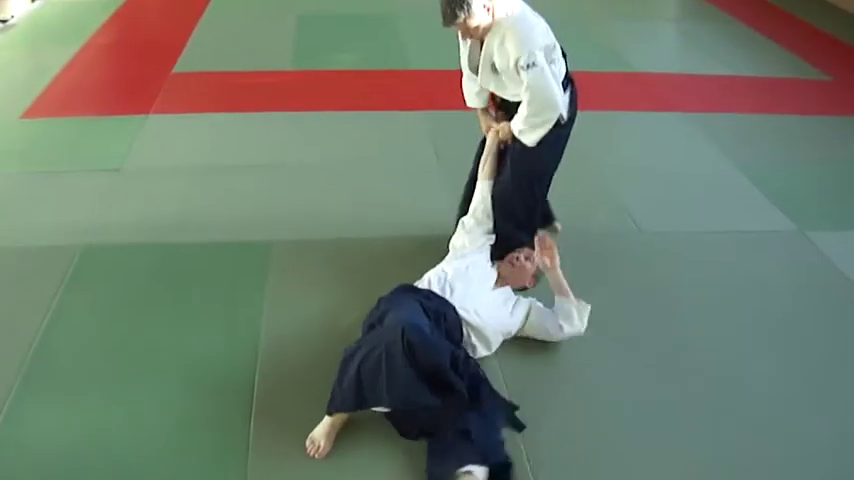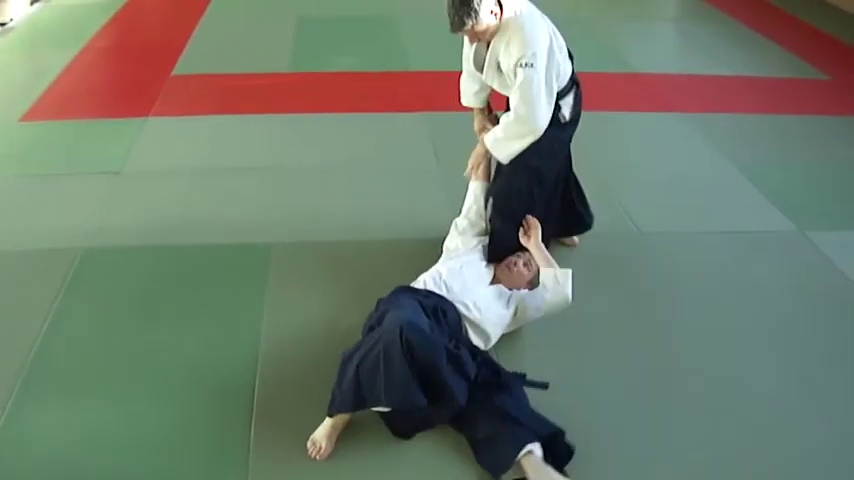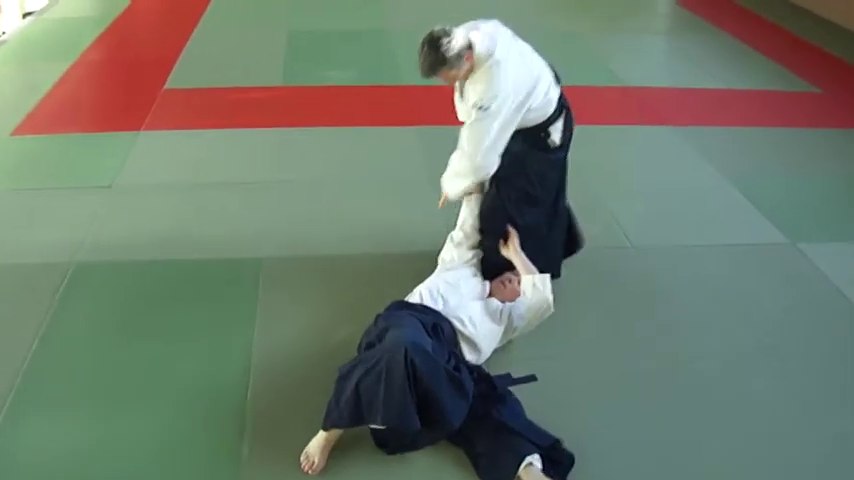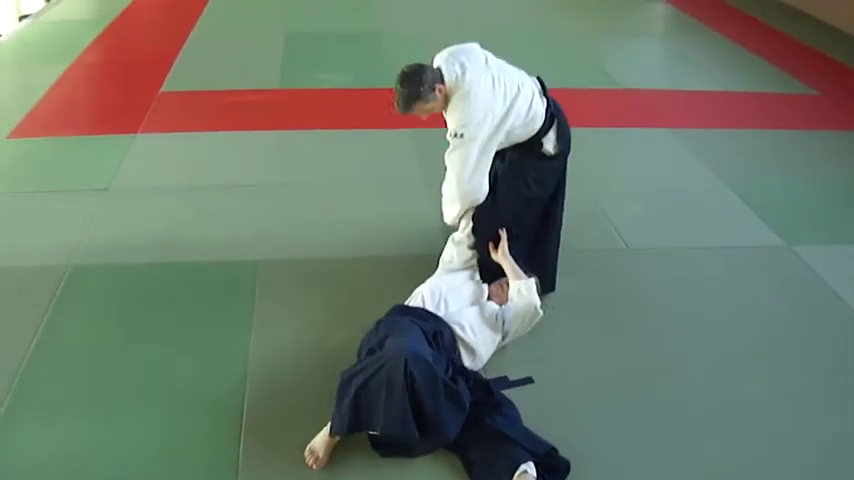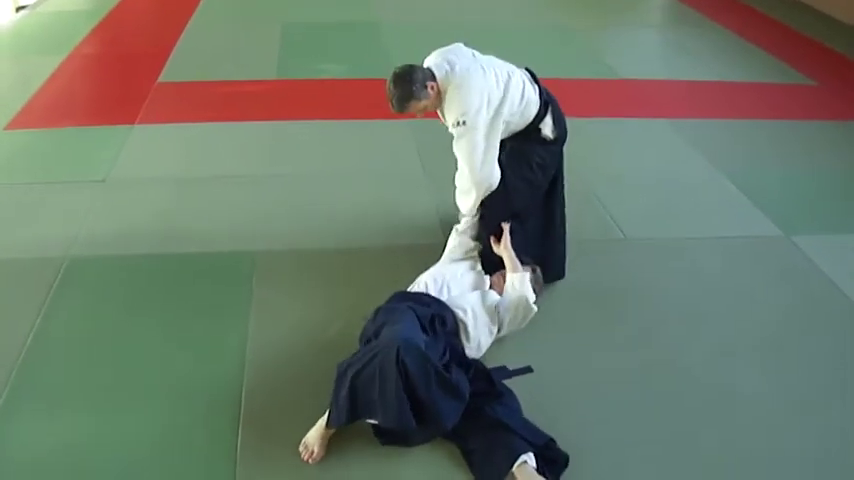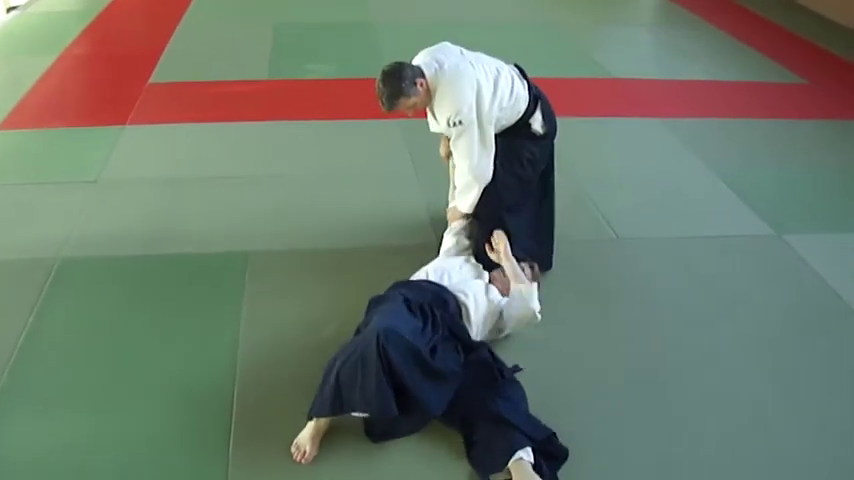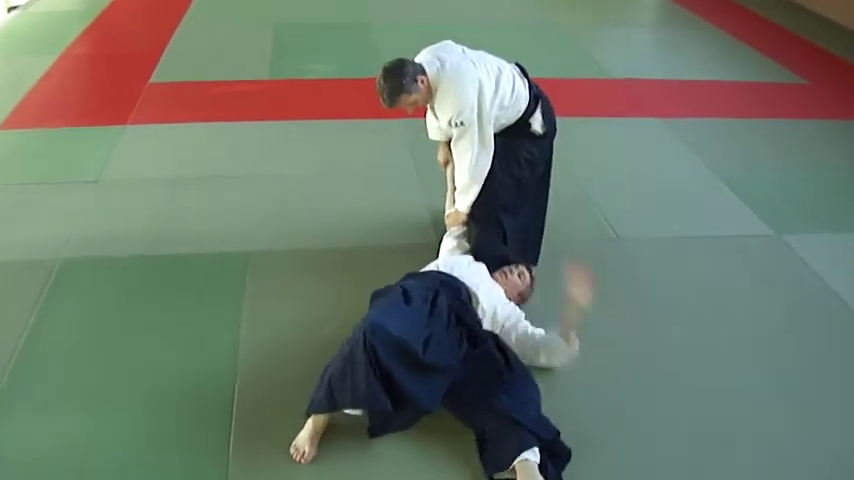
dt=0.2s
person 1, frame 1
left shoulder: (519, 309)
right shoulder: (474, 254)
left elbow: (571, 323)
right elbow: (482, 207)
left wrist: (553, 268)
right wrist: (493, 142)
left hip: (446, 348)
right hip: (417, 307)
left knee: (474, 407)
right knee: (407, 331)
right ankle: (336, 416)
person 1, frame 2
left shoulder: (515, 305)
right shoulder: (471, 256)
left elbow: (559, 292)
right elbow: (474, 212)
left wrist: (536, 245)
right wrist: (483, 156)
left hip: (451, 346)
right hip: (416, 306)
left knee: (496, 394)
right knee: (406, 330)
right ankle: (338, 418)
person 1, frame 3
left shoulder: (507, 317)
right shoulder: (465, 270)
left elbow: (542, 298)
right elbow: (468, 230)
left wrist: (516, 254)
left hip: (446, 362)
left knee: (490, 408)
right knee: (408, 349)
right ankle: (331, 432)
person 1, frame 4
left shoulder: (502, 321)
right shoulder: (461, 272)
left elbow: (531, 303)
left wrist: (505, 258)
left hip: (445, 363)
right hip: (410, 328)
left knee: (487, 415)
right knee: (409, 357)
right ankle: (333, 431)
person 1, frame 5
left shoulder: (503, 312)
right shoulder: (464, 263)
left elbow: (523, 295)
left wrist: (507, 250)
left hip: (448, 351)
left knee: (488, 402)
right knee: (403, 347)
right ankle: (329, 423)
person 1, frame 6
left shoulder: (502, 310)
right shoulder: (462, 261)
left elbow: (528, 308)
right elbow: (458, 223)
left wrist: (506, 255)
left hip: (449, 335)
left knee: (490, 387)
right knee: (386, 336)
right ankle: (320, 422)
person 1, frame 7
left shoulder: (507, 313)
right shoulder: (463, 261)
left elbow: (551, 352)
left wrist: (576, 308)
left hip: (460, 327)
left knee: (509, 380)
right knee: (377, 331)
right ankle: (318, 421)
person 2, frame 1
left shoulder: (522, 35)
left elbow: (546, 103)
left wrist: (514, 129)
right wrist: (483, 112)
left hip: (548, 110)
right hip: (513, 100)
left knee: (517, 185)
left ankle: (510, 255)
person 2, frame 2
left shoulder: (527, 38)
left elbow: (531, 116)
right elbow: (475, 65)
left wrist: (489, 144)
right wrist: (479, 111)
left hip: (553, 107)
right hip: (525, 97)
left knee: (517, 186)
right knee: (550, 168)
left ankle: (510, 258)
right ankle: (565, 227)
person 2, frame 3
left shoulder: (494, 82)
right shoulder: (465, 38)
left elbow: (476, 155)
right elbow: (464, 88)
left wrist: (450, 187)
right wrist: (468, 127)
left hip: (543, 130)
right hip: (516, 118)
left knee: (506, 205)
right knee: (539, 191)
left ankle: (504, 276)
right ankle: (556, 248)
person 2, frame 4
left shoulder: (469, 112)
right shoulder: (445, 60)
left elbow: (465, 181)
left wrist: (453, 214)
left hip: (540, 141)
right hip: (529, 117)
left knee: (500, 215)
person 2, frame 5
left shoulder: (465, 105)
right shoulder: (434, 64)
left elbow: (478, 171)
left wrist: (467, 208)
left hip: (538, 130)
right hip: (521, 109)
left knee: (504, 205)
person 2, frame 6
left shoulder: (457, 103)
right shoulder: (422, 64)
left elbow: (475, 164)
left wrist: (462, 206)
right wrist: (445, 137)
left hip: (529, 125)
right hip: (508, 109)
left knee: (496, 202)
left ankle: (500, 268)
person 2, frame 7
left shoulder: (458, 101)
right shoulder: (423, 63)
left elbow: (473, 158)
left wrist: (462, 209)
right wrist: (444, 143)
left hip: (529, 124)
right hip: (509, 106)
left knee: (494, 202)
left ankle: (495, 270)
